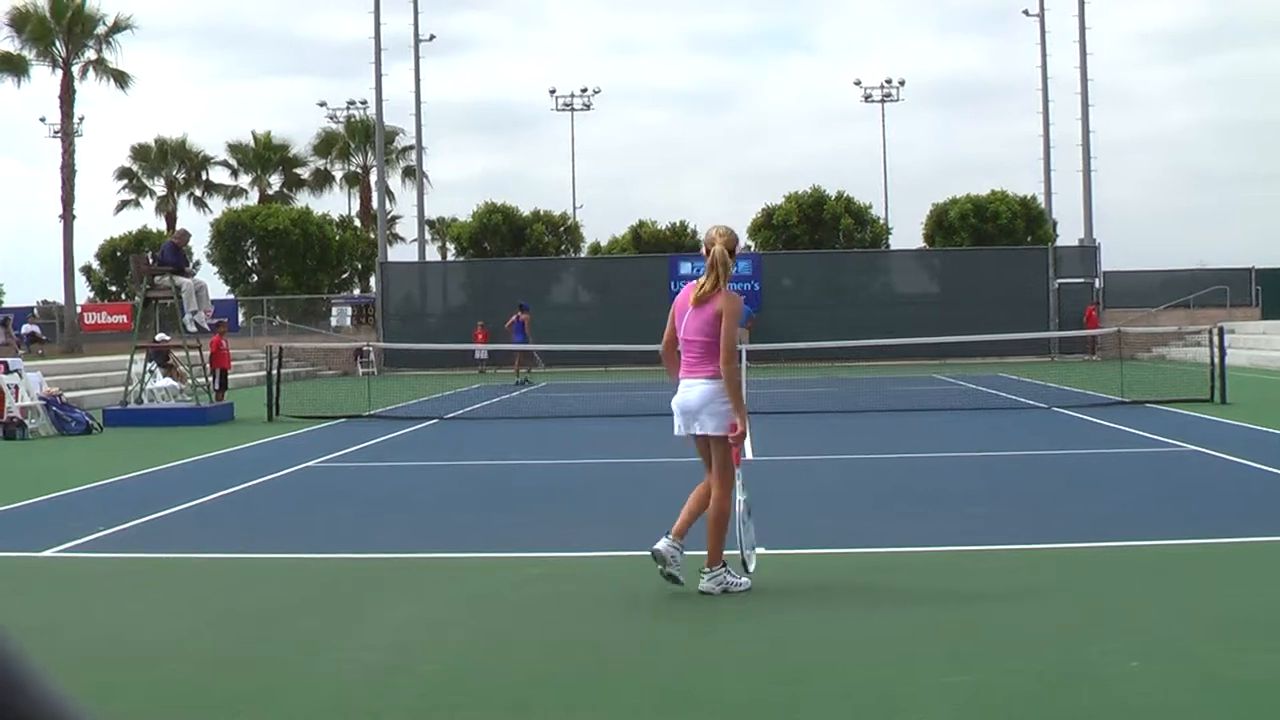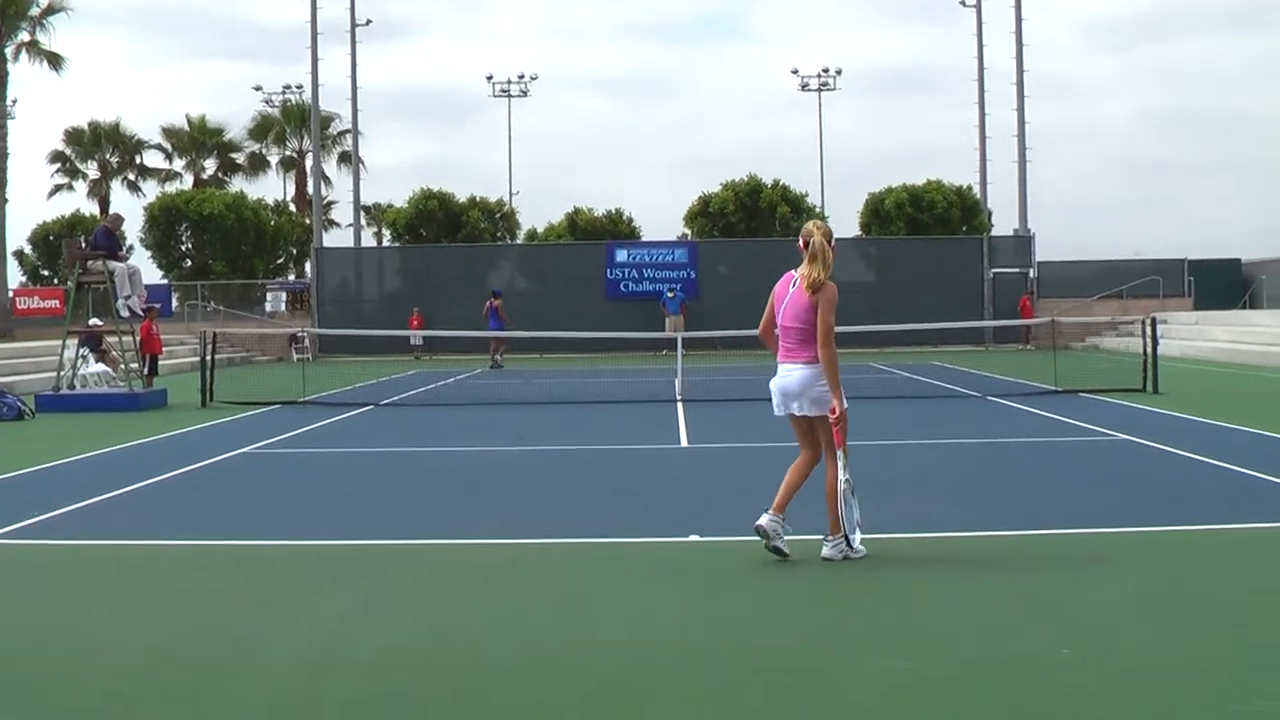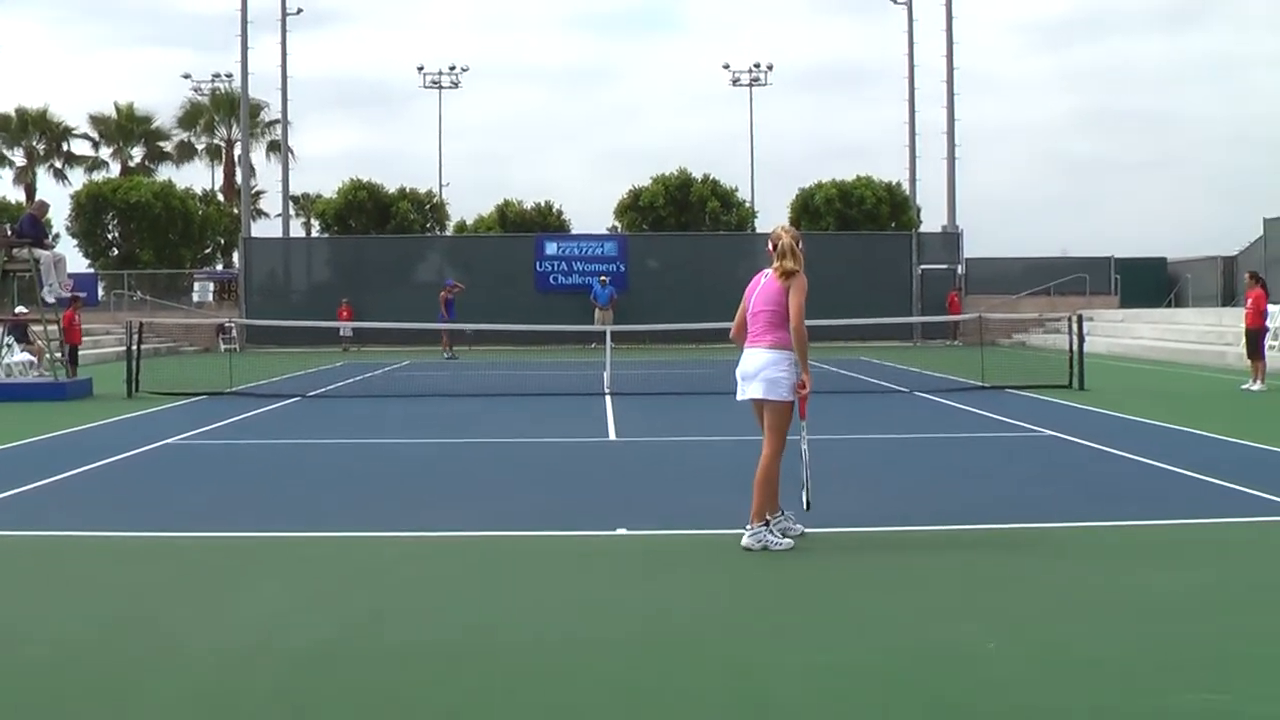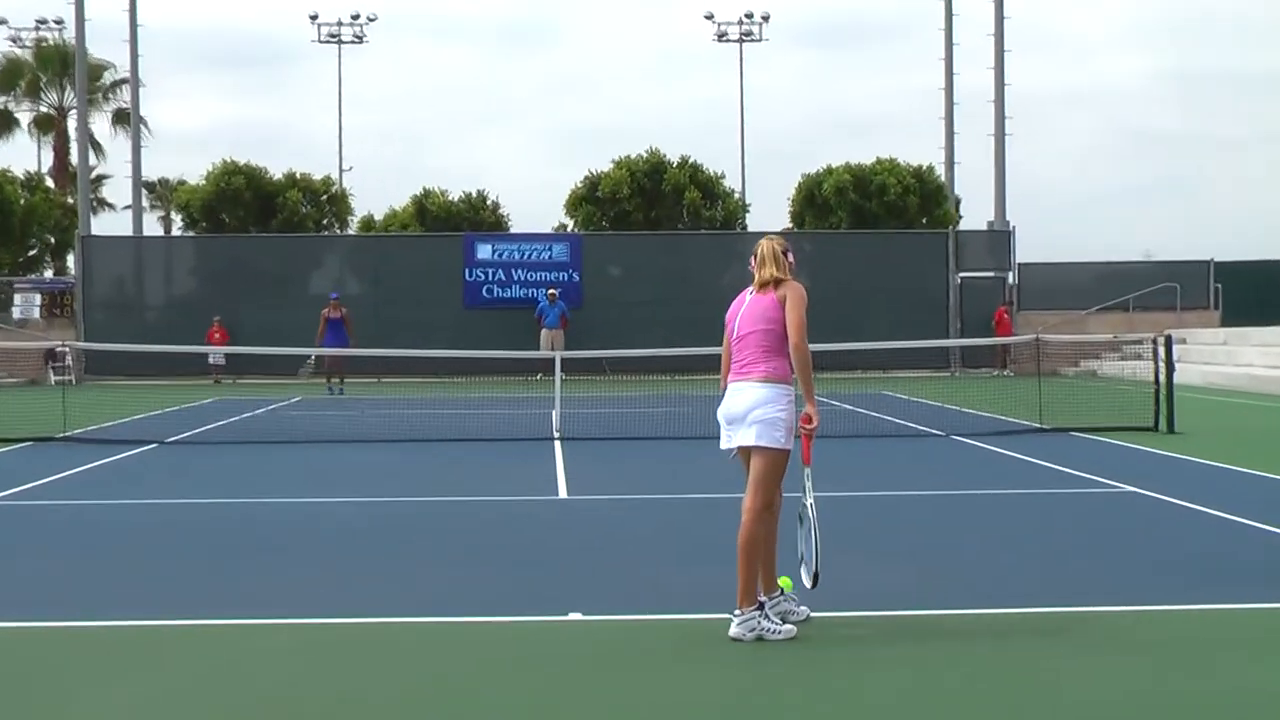
dt=1s
person 1, frame 1
left shoulder: (685, 295)
right shoulder: (728, 299)
left elbow: (668, 350)
right elbow: (727, 362)
right wrist: (740, 412)
left hip: (687, 393)
right hip: (715, 393)
left knee: (714, 479)
right knee: (724, 484)
left ankle: (672, 542)
right ankle: (714, 570)
person 1, frame 2
left shoulder: (783, 282)
right shoulder: (825, 289)
left elbow: (764, 332)
right elbow: (825, 346)
right wrist: (837, 395)
left hip: (785, 377)
right hip: (814, 377)
left knee: (809, 453)
right knee: (834, 457)
left ankle: (773, 516)
right ankle: (834, 540)
person 1, frame 3
left shoulder: (758, 279)
right shoulder: (795, 278)
left elbow: (736, 332)
right elbow: (797, 325)
right wrist: (805, 370)
left hip: (750, 362)
right hip: (776, 362)
left knee: (772, 445)
right knee: (772, 448)
left ankle: (774, 516)
right ankle: (755, 528)
person 1, frame 4
left shoulder: (738, 301)
right shoulder: (791, 289)
right elbow: (796, 343)
right wrist: (810, 401)
left hip: (735, 398)
right hip: (768, 397)
left knee: (769, 501)
right knee: (756, 507)
left ankle: (771, 597)
right ankle: (746, 613)
